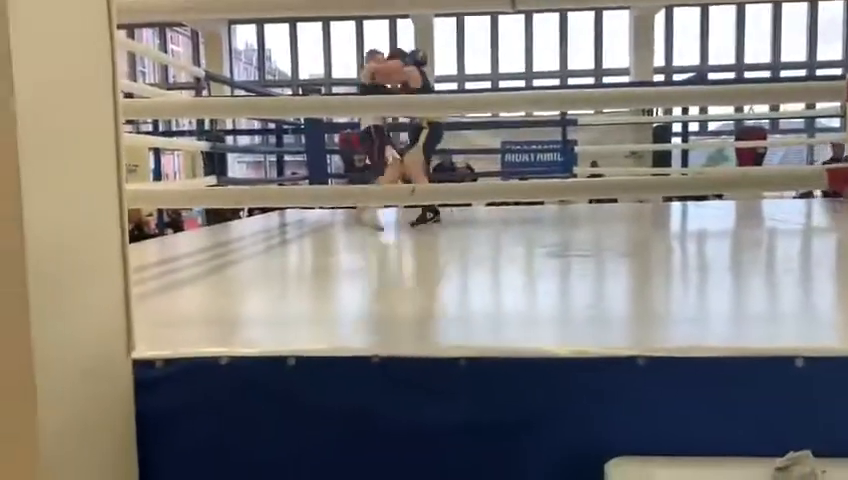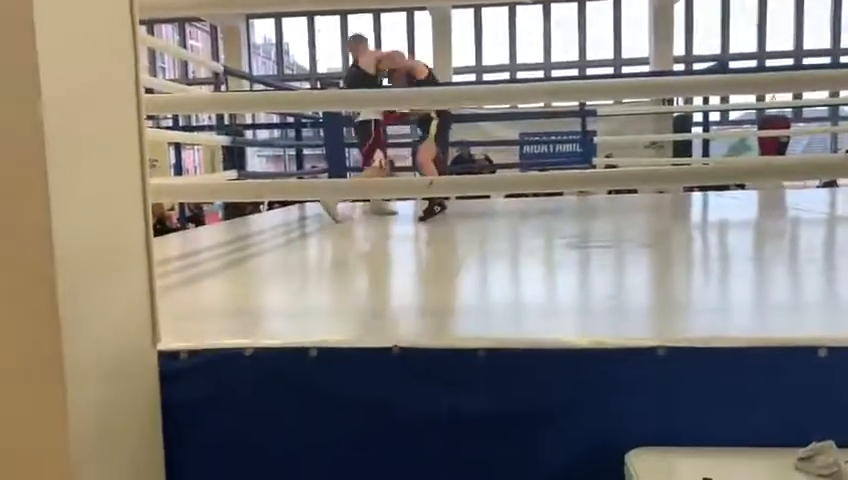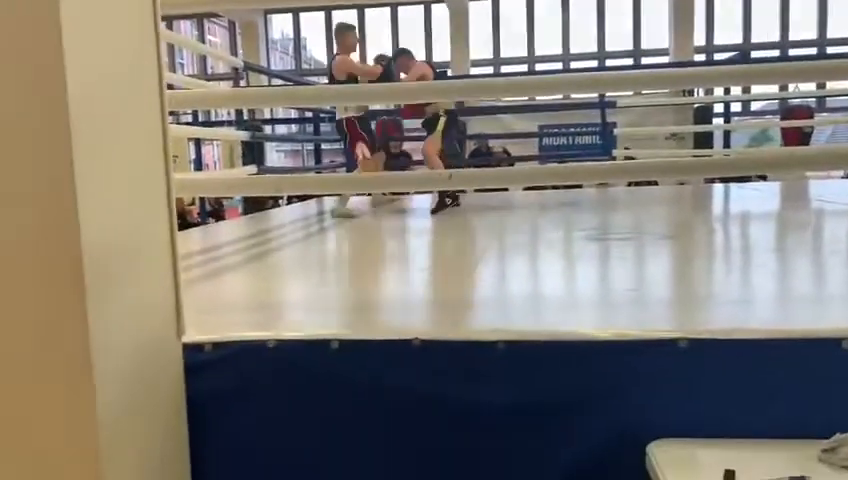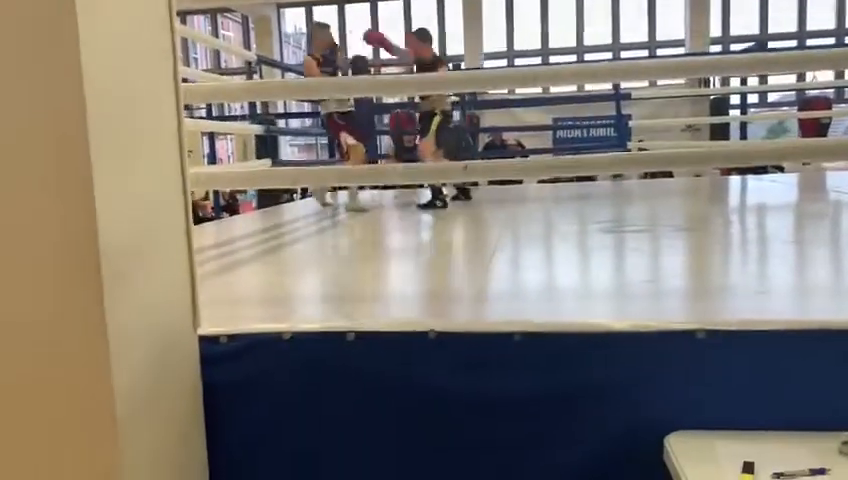
dt=0.2s
person 1, frame 1
left shoulder: (378, 81)
right shoulder: (368, 70)
left hip: (375, 127)
right hip: (372, 129)
left knee: (390, 171)
right knee: (394, 169)
left ankle: (365, 209)
right ankle: (369, 210)
person 1, frame 2
left shoulder: (350, 74)
right shoulder: (368, 57)
left hip: (363, 119)
right hip: (371, 120)
left knee: (383, 166)
right knee: (374, 169)
left ankle: (377, 204)
person 1, frame 3
left shoulder: (345, 61)
right shoulder: (341, 61)
right elbow: (372, 74)
right wrist: (383, 68)
left hip: (359, 116)
right hip: (349, 119)
left knee: (375, 159)
right knee: (367, 163)
right ankle: (340, 205)
person 1, frame 4
left shoulder: (330, 55)
right shoulder: (309, 62)
left hip: (347, 110)
right hip: (332, 113)
left knee: (351, 156)
right knee: (357, 150)
left ankle: (320, 190)
right ankle: (353, 199)
person 2, frame 1
left shoulder: (412, 72)
right shoulder: (413, 75)
left hip: (427, 127)
right hip: (422, 127)
left knee: (411, 167)
right knee: (414, 169)
left ankle: (429, 209)
right ankle: (431, 210)
person 2, frame 2
left shoulder: (417, 67)
right shoulder: (411, 80)
left elbow: (397, 57)
left wrist: (382, 62)
left hip: (437, 117)
right hip: (430, 119)
left knee: (423, 159)
right knee: (427, 161)
left ankle: (436, 202)
right ankle: (437, 201)
person 2, frame 3
left shoulder: (423, 67)
right shoulder: (416, 74)
left elbow: (406, 82)
right elbow: (419, 102)
right wrist: (412, 107)
left hip: (444, 115)
right hip: (432, 117)
left knee: (429, 152)
right knee: (431, 157)
left ankle: (446, 194)
right ankle: (450, 195)
person 2, frame 4
left shoulder: (440, 67)
right shoulder: (420, 58)
left elbow: (438, 96)
right elbow: (400, 53)
right wrist: (384, 42)
left hip: (439, 113)
right hip: (427, 112)
left knee: (425, 152)
right knee: (435, 155)
left ankle: (438, 197)
right ankle: (463, 190)
